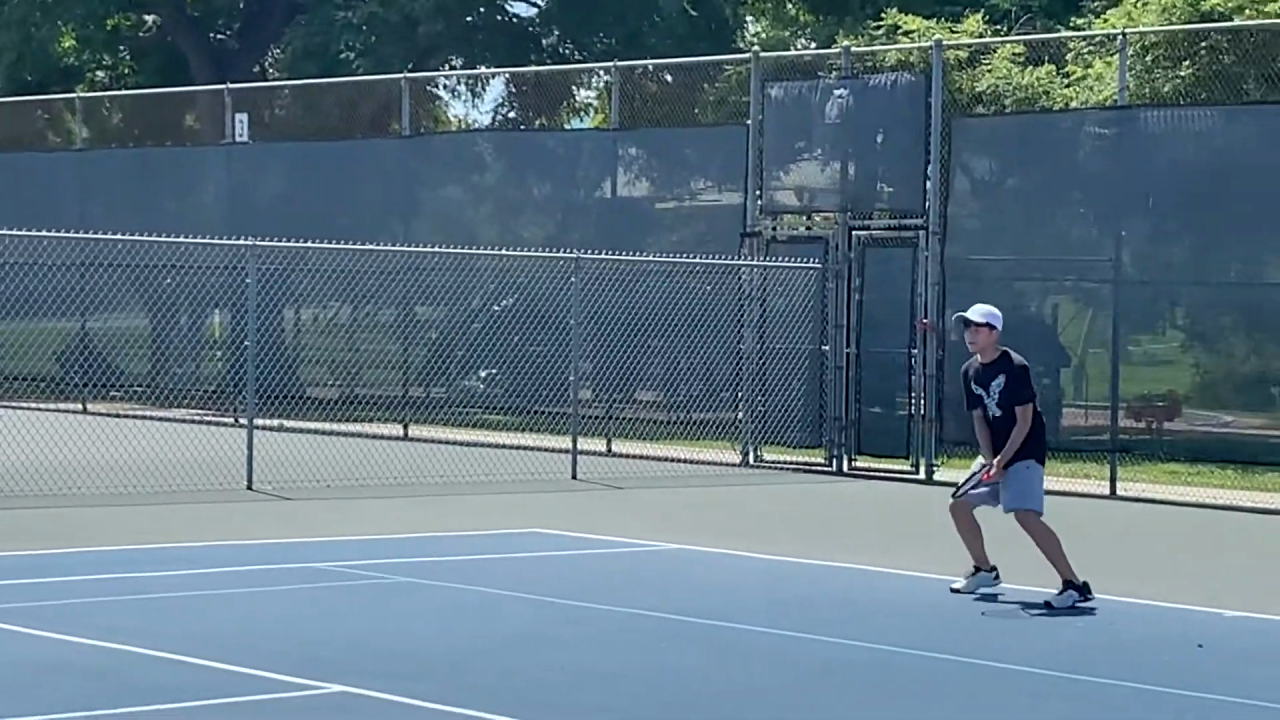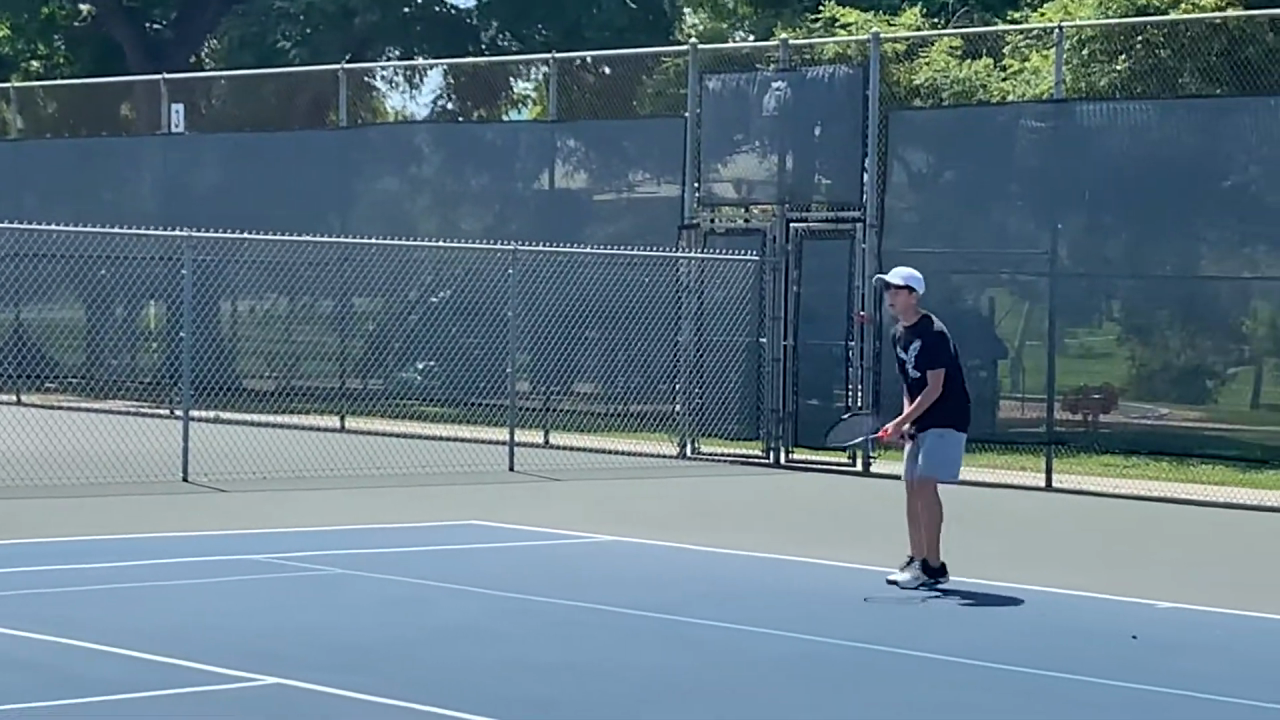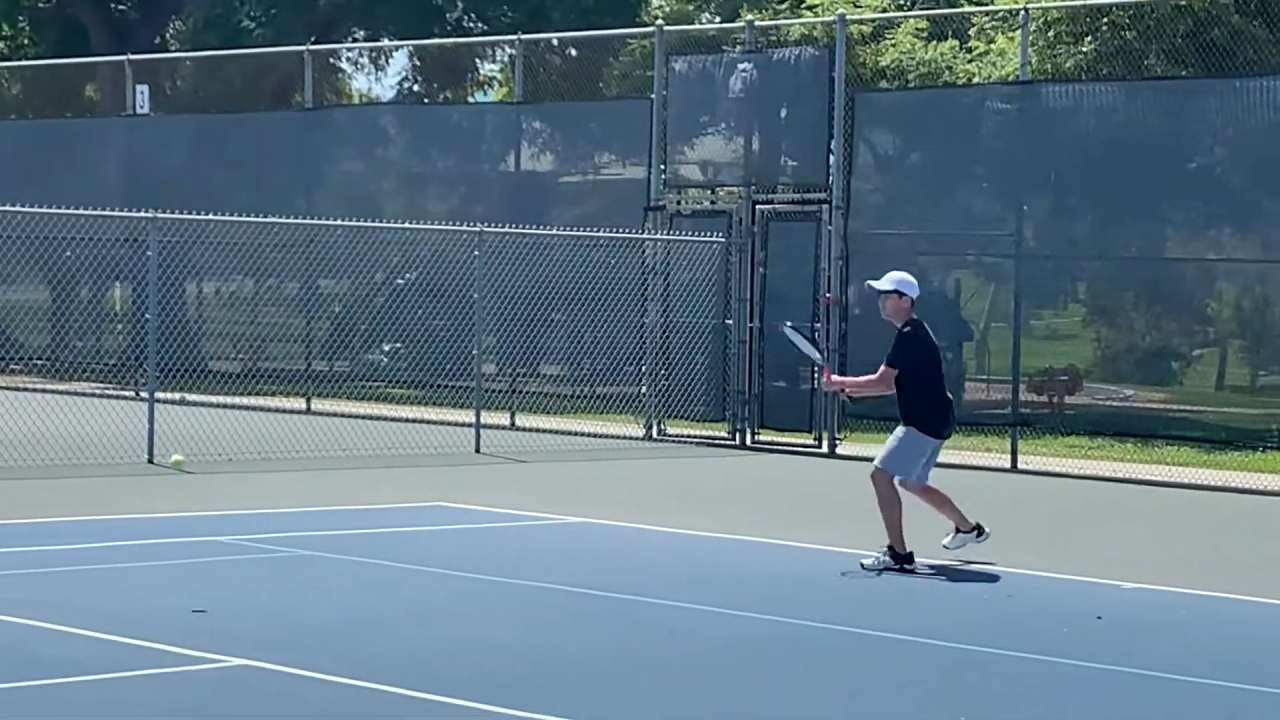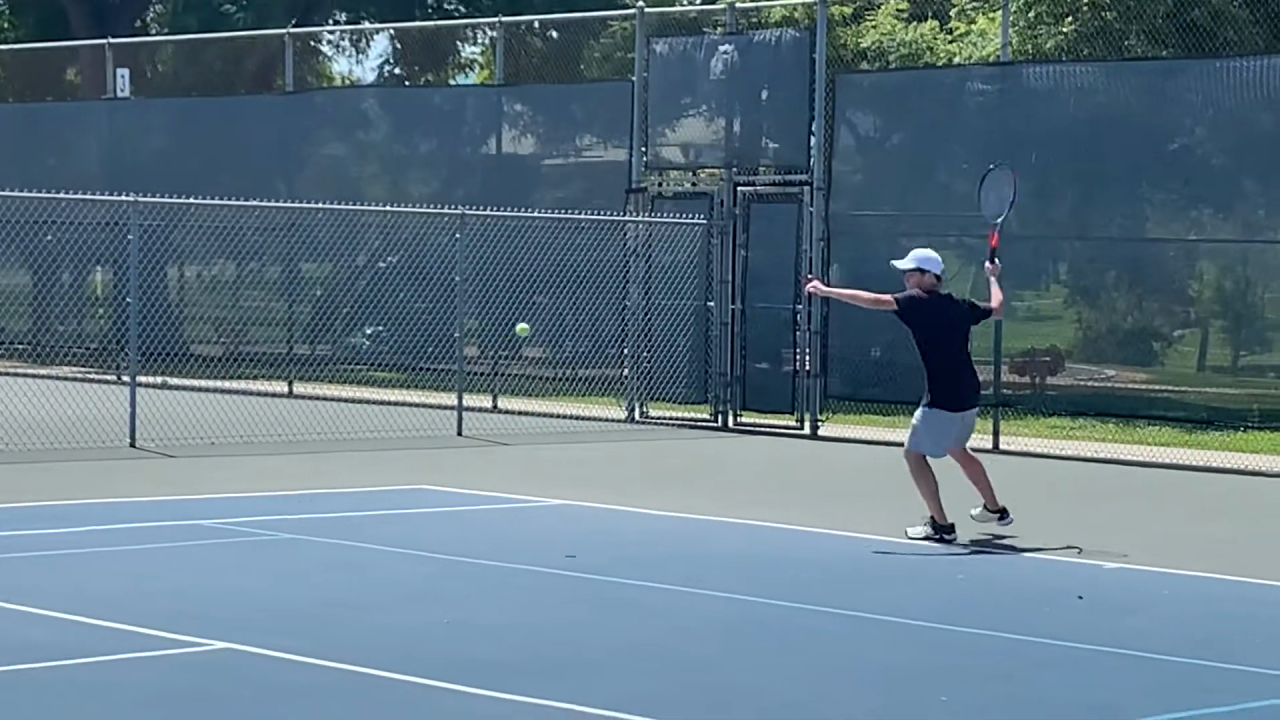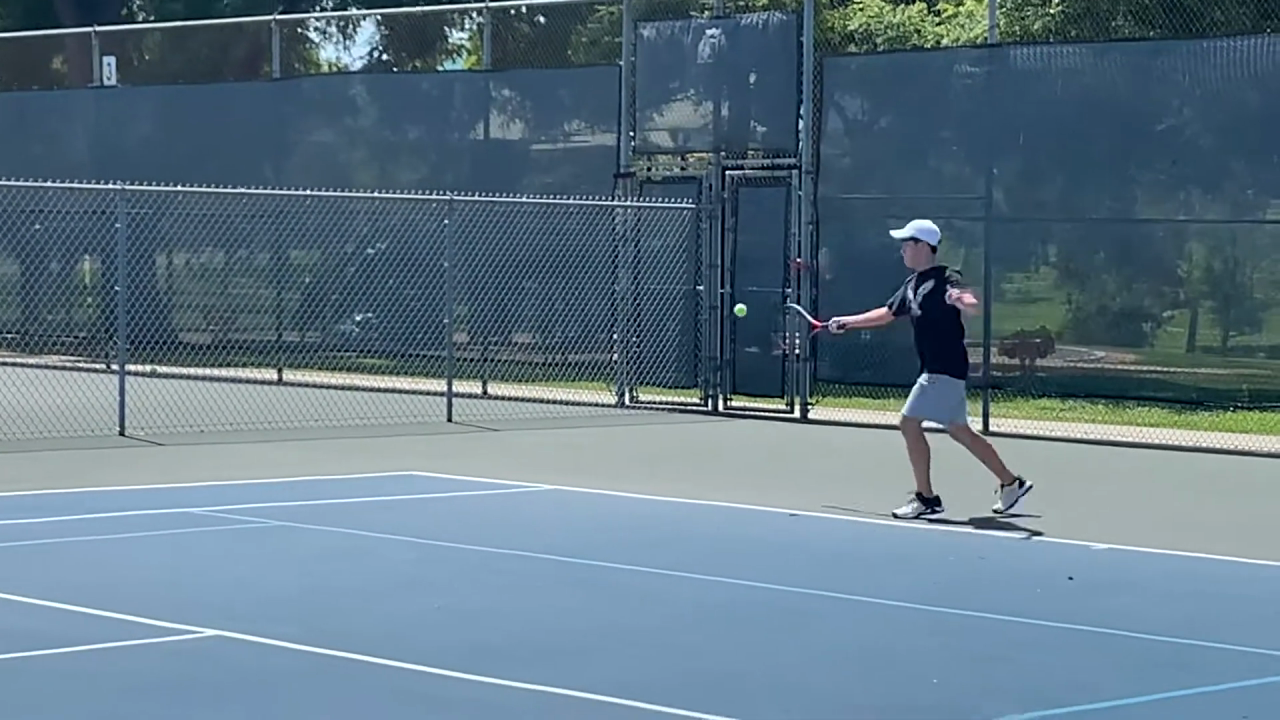
dt=0.4s
person 1, frame 1
left shoulder: (1016, 367)
right shoulder: (969, 371)
left elbow: (1024, 422)
right elbow: (979, 419)
left wrist: (1000, 461)
right wrist: (990, 461)
left hip: (1024, 454)
right hip: (995, 453)
left knee: (1026, 516)
right knee: (959, 506)
left ankle: (1074, 585)
right ankle: (984, 570)
person 1, frame 2
left shoulder: (933, 332)
right shoulder: (898, 335)
left elbow: (935, 387)
left wrist: (901, 420)
right wrist: (908, 423)
left hip: (947, 420)
right hip: (925, 422)
left knee: (923, 486)
right knee: (914, 487)
left ankle: (934, 567)
right ankle: (917, 561)
person 1, frame 3
left shoulder: (908, 336)
right shoulder: (916, 331)
left elbow: (881, 381)
right elbow: (898, 382)
left wrist: (840, 382)
right wrist: (858, 389)
left hip: (920, 423)
right hip: (936, 420)
left knee: (882, 476)
right knee: (914, 484)
left ankle: (898, 554)
right ankle: (968, 528)
person 1, frame 4
left shoulder: (917, 301)
right shoulder: (957, 304)
left elbow: (872, 300)
right elbow: (995, 308)
left wrist: (826, 290)
right wrist: (993, 277)
left hip: (942, 398)
right hip: (969, 395)
left knee: (915, 456)
right knee: (957, 451)
left ankle: (941, 524)
right ankle: (994, 509)
person 1, frame 5
left shoulder: (945, 277)
right shoulder: (912, 282)
left elbow: (971, 303)
right elbow: (885, 314)
left wrist: (964, 301)
right wrist: (848, 322)
left hip: (946, 368)
right hip: (935, 368)
left knee: (910, 424)
right knee: (959, 431)
left ankle: (925, 499)
right ankle: (1011, 483)
